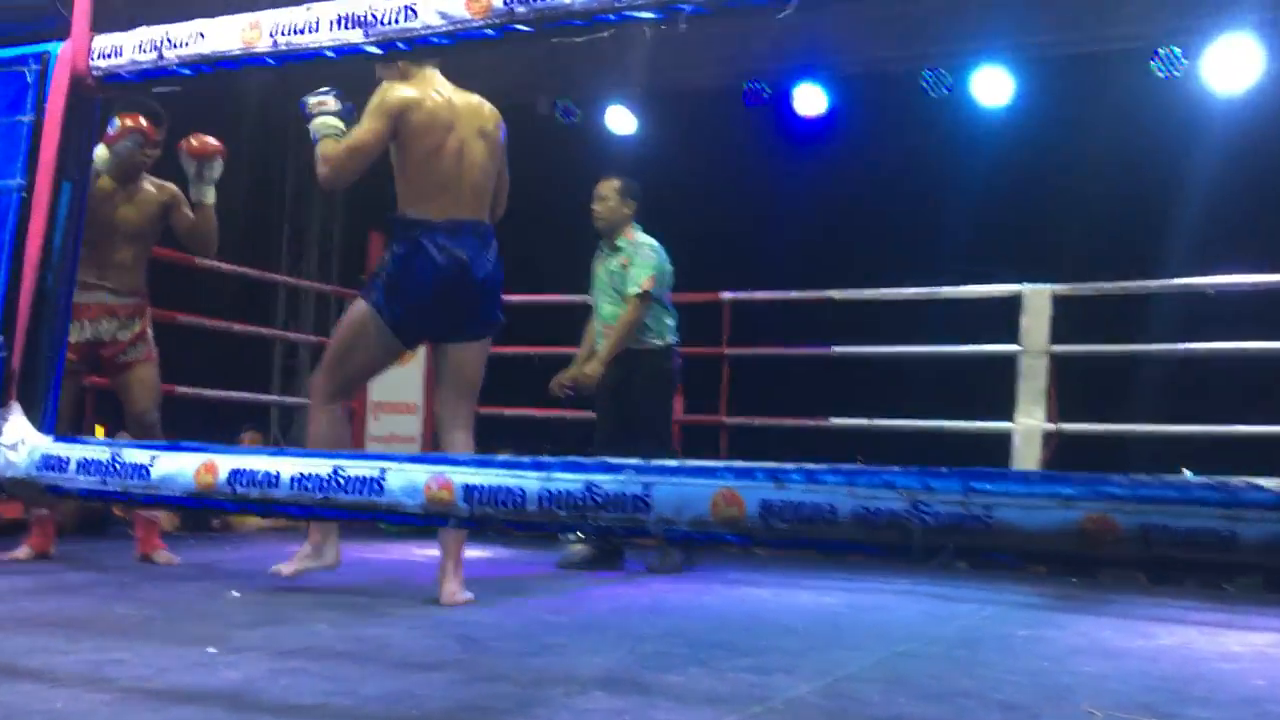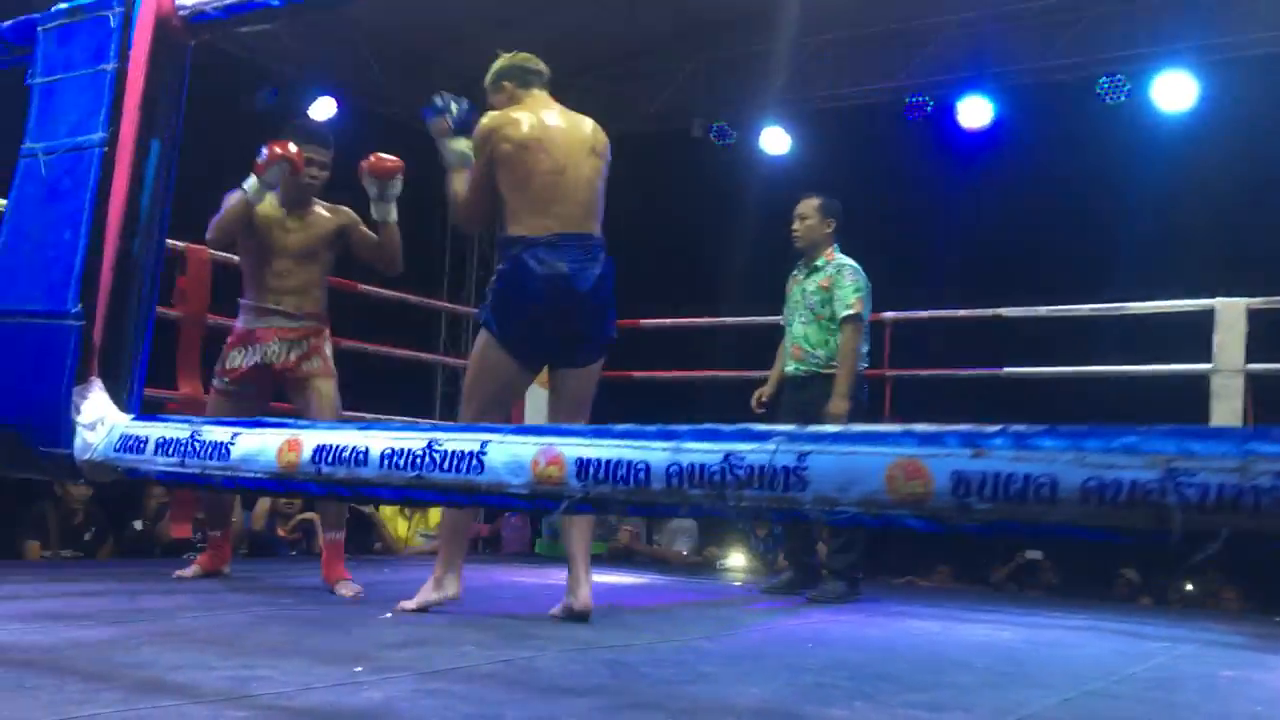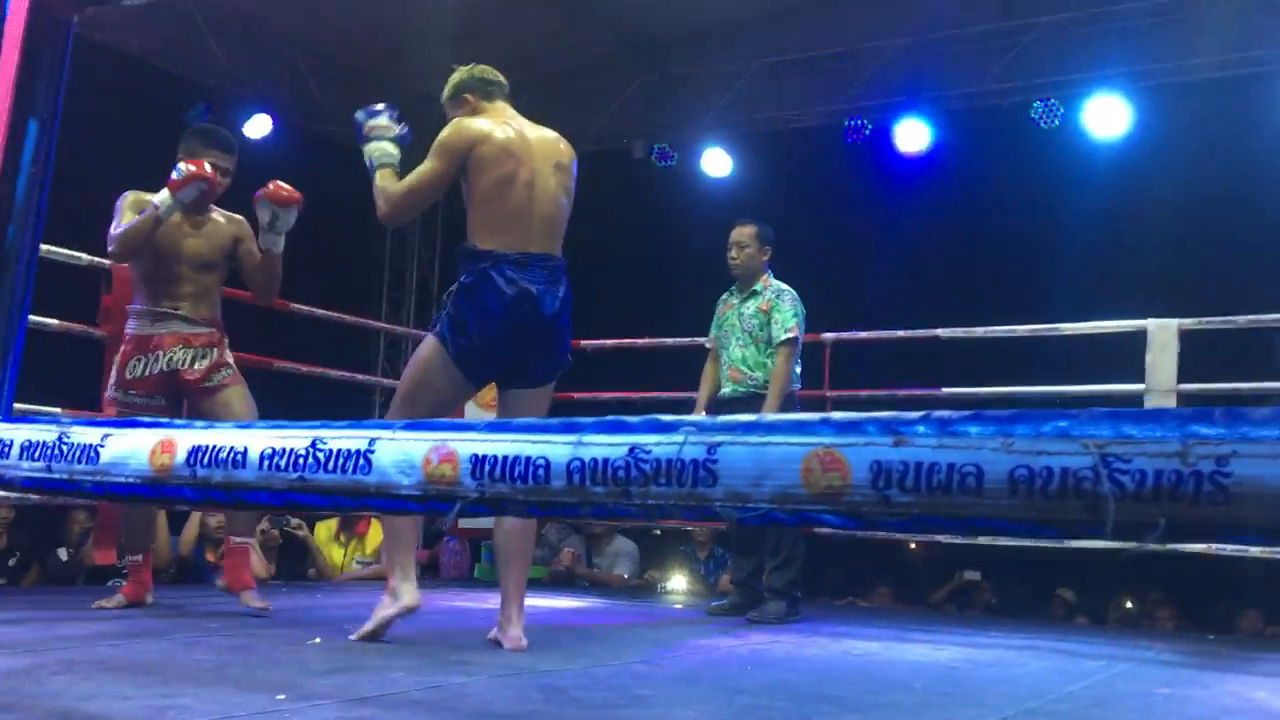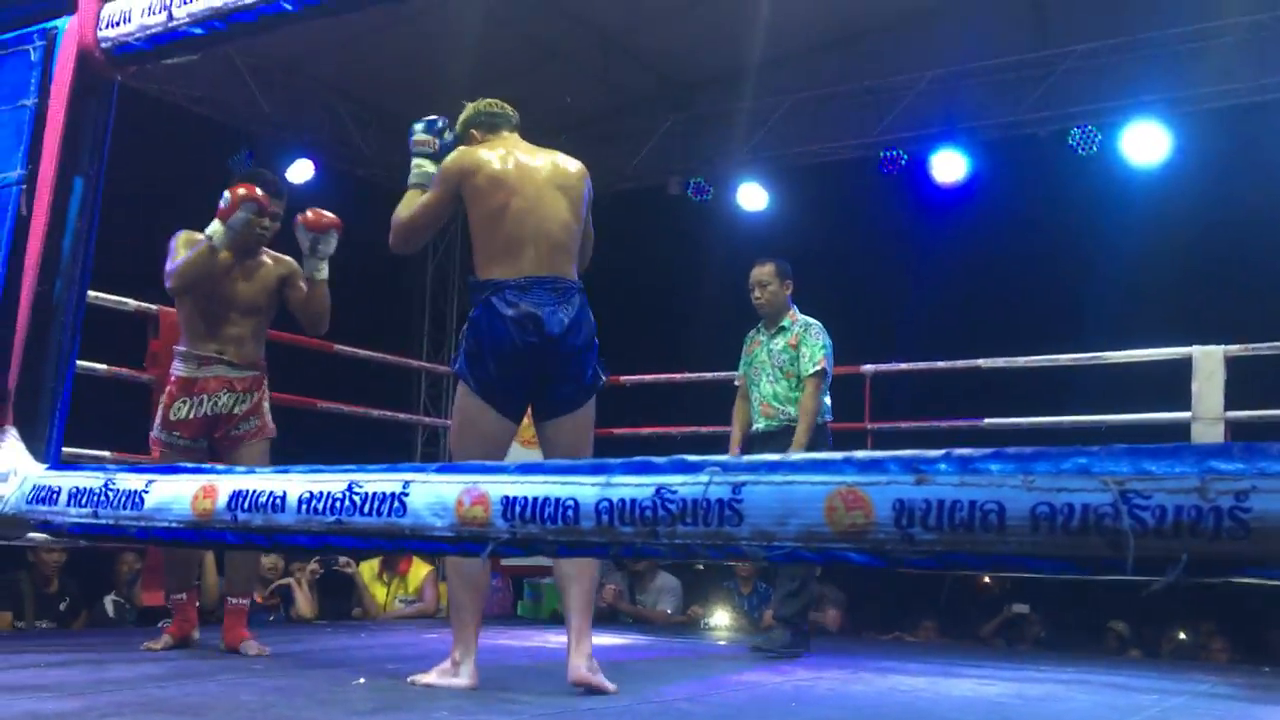
dt=0.5s
person 1, frame 1
left shoulder: (398, 97)
right shoulder: (489, 113)
left elbow: (335, 172)
left wrist: (324, 120)
left hip: (420, 262)
right hip: (480, 265)
left knee: (326, 389)
right knee: (456, 427)
left ankle: (320, 540)
right ankle: (453, 576)
person 1, frame 2
left shoulder: (498, 126)
right shoulder: (594, 133)
left elbow: (470, 216)
left wrist: (456, 148)
left hip: (529, 278)
right hip: (592, 279)
left knee: (475, 427)
right knee: (570, 433)
left ankle: (445, 576)
right ankle: (579, 583)
person 1, frame 3
left shoulder: (466, 133)
right shoulder: (563, 149)
left elbow: (394, 208)
left wrist: (381, 146)
left hip: (488, 294)
right hip: (550, 300)
left knee: (403, 430)
left ankle: (401, 586)
right ankle: (512, 620)
person 1, frame 4
left shoulder: (466, 162)
right shoulder: (574, 171)
left elbow: (402, 239)
left wrist: (421, 165)
left hip: (501, 323)
right hip: (569, 324)
left ankle: (462, 659)
right ankle: (581, 651)
person 2, frame 1
left shoulder: (164, 194)
right shoulder: (82, 175)
left elbow: (205, 247)
left wrist: (204, 187)
right wrist: (105, 156)
left hip: (129, 320)
right hip: (72, 312)
left knee: (146, 422)
right knee: (50, 421)
left ankle: (149, 537)
right ankle: (40, 535)
person 2, frame 2
left shoulder: (338, 218)
right shoulder: (247, 204)
left elbow: (391, 265)
right elbow: (215, 237)
left wrist: (385, 207)
right wrist: (257, 185)
left hip: (308, 341)
right hip: (251, 338)
left ankle: (336, 562)
right ankle: (215, 552)
person 2, frame 3
left shoulder: (233, 225)
right shoulder: (138, 203)
left elbow: (266, 291)
right elbow: (117, 247)
left wrist: (275, 236)
right wrist: (168, 200)
left hip: (207, 349)
right hip: (146, 345)
left ankle: (238, 570)
right ankle: (137, 582)
person 2, frame 4
left shoulder: (281, 266)
right shoulder: (191, 243)
left elbow: (317, 324)
right elbow: (175, 282)
left wrist: (317, 263)
right wrist: (221, 230)
left hip: (246, 393)
right hip: (191, 386)
left ankle: (237, 626)
right ankle: (182, 620)
person 3, frame 1
left shoulder: (645, 250)
right shoulder: (603, 255)
left elbow: (635, 310)
left wrist: (599, 362)
right wrist: (578, 365)
left hip: (648, 361)
right hip: (615, 364)
left knee: (657, 452)
right knee: (609, 452)
left ankle: (677, 543)
right ankle: (604, 544)
person 3, frame 2
left shoulder: (845, 272)
right shoulder: (796, 275)
left elbow: (851, 335)
left wrist: (842, 395)
right wrist: (772, 383)
left hip: (832, 388)
right hip: (797, 387)
left ankle: (843, 575)
right ankle: (803, 567)
person 3, frame 3
left shoulder: (781, 297)
right shoulder: (725, 302)
left elbow: (785, 358)
right elbow: (714, 359)
left wrist: (770, 411)
right wrist: (701, 408)
left hip: (768, 409)
right hip: (731, 409)
left ankle: (783, 595)
right ankle: (746, 590)
person 3, frame 4
left shoulder: (809, 331)
right shoulder: (752, 339)
left elbow: (813, 390)
right elbow: (743, 397)
left wrist: (798, 447)
right wrist: (735, 448)
left hip: (800, 441)
right hip: (763, 443)
left ankle: (791, 625)
right ankle: (785, 624)
